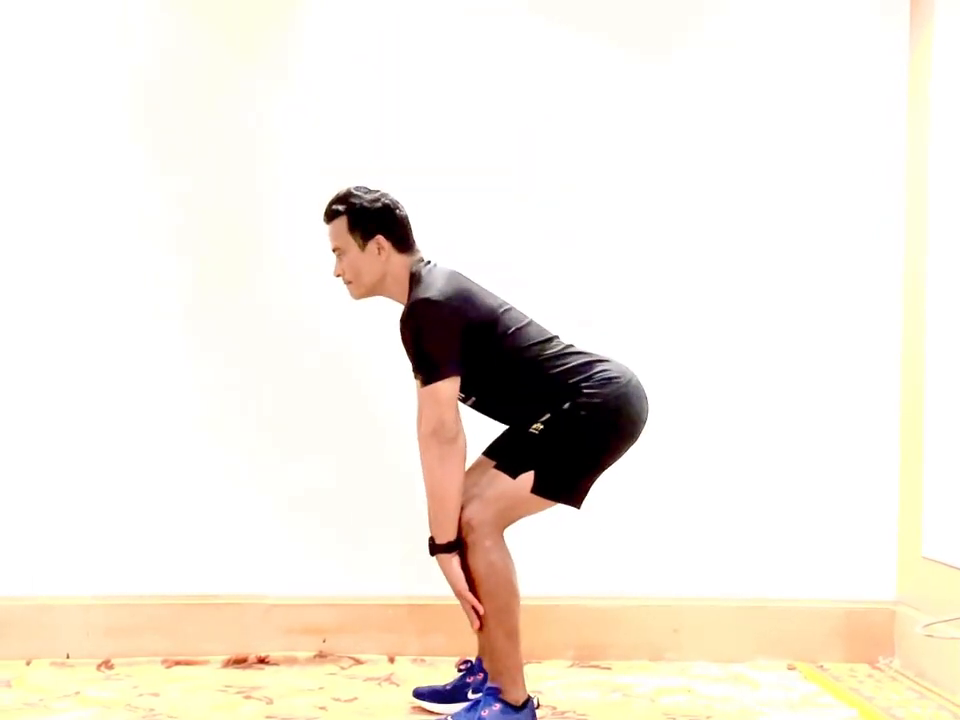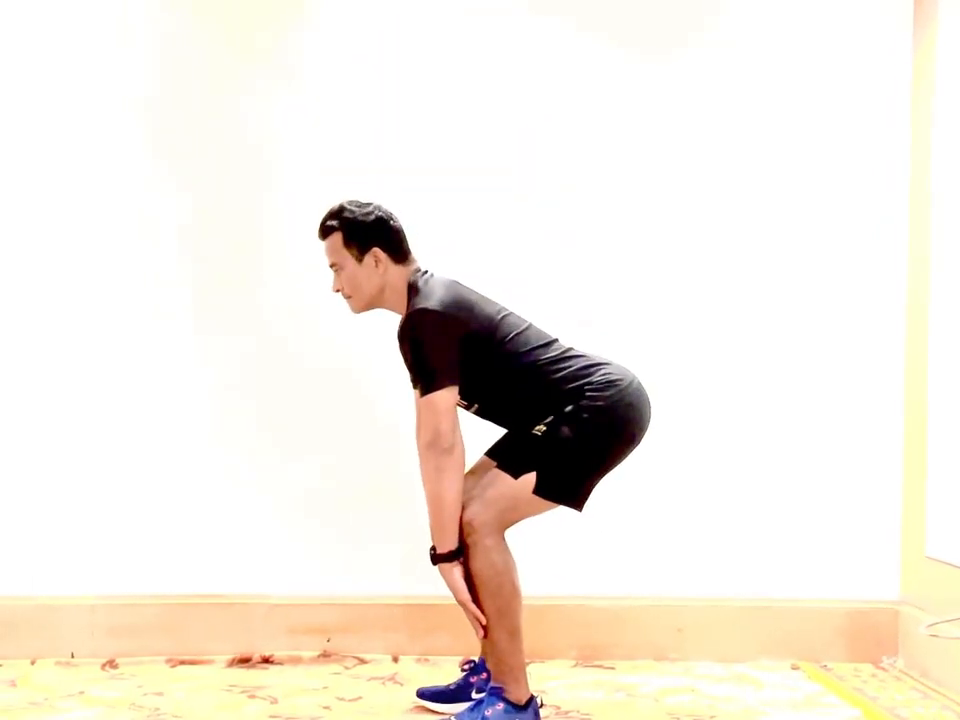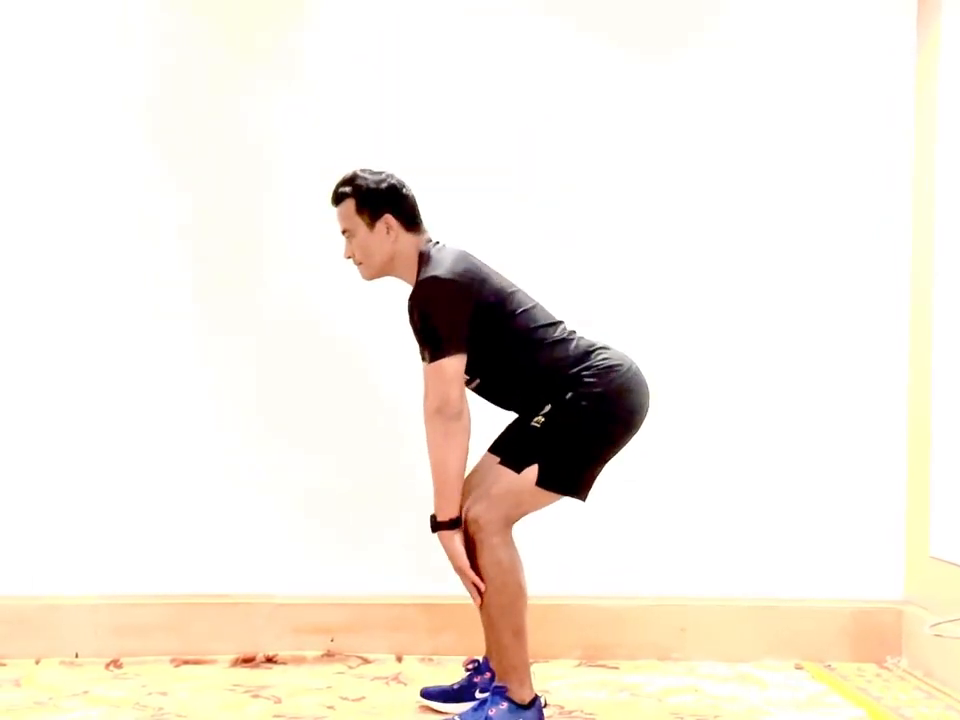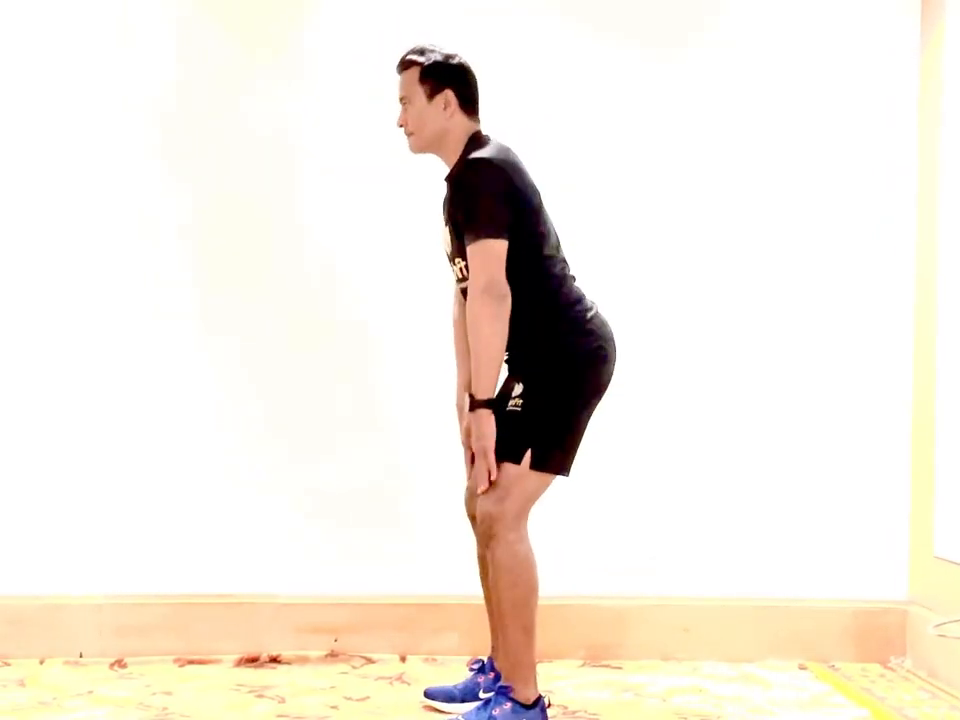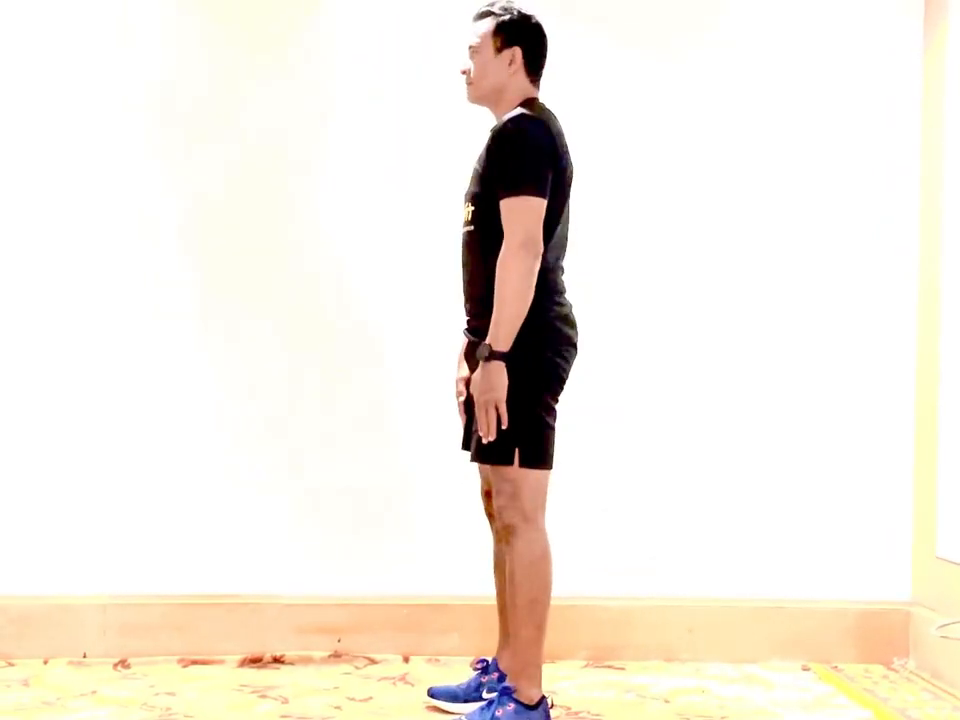
dt=0.5s
person 1, frame 1
left shoulder: (430, 309)
right shoulder: (435, 294)
left elbow: (440, 435)
right elbow: (440, 429)
left wrist: (443, 546)
right wrist: (447, 534)
left hip: (601, 406)
right hip: (587, 402)
left knee: (477, 520)
right knee: (467, 509)
right ankle: (488, 673)
person 1, frame 2
left shoulder: (427, 319)
right shoulder: (432, 302)
left elbow: (438, 445)
right elbow: (442, 440)
left wrist: (445, 556)
right wrist: (449, 544)
left hip: (604, 408)
right hip: (585, 405)
left knee: (478, 520)
right knee: (467, 509)
right ankle: (491, 673)
person 1, frame 3
left shoulder: (438, 288)
right shoulder: (441, 278)
left elbow: (447, 414)
right elbow: (444, 409)
left wrist: (446, 524)
right wrist: (451, 509)
left hip: (602, 395)
right hip: (583, 394)
left knee: (483, 517)
right knee: (472, 505)
right ankle: (495, 673)
person 1, frame 4
left shoulder: (481, 170)
right shoulder: (468, 176)
left elbow: (491, 293)
right elbow: (466, 295)
left wrist: (482, 405)
right wrist: (466, 396)
left hip: (567, 358)
right hip: (547, 359)
left knee: (499, 514)
right knee: (484, 505)
person 1, frame 5
left shoulder: (522, 128)
right shoulder: (517, 132)
left elbow: (523, 248)
left wrist: (494, 355)
right wrist: (476, 352)
left hip: (522, 346)
right hip: (506, 345)
left knee: (519, 515)
right knee: (502, 511)
